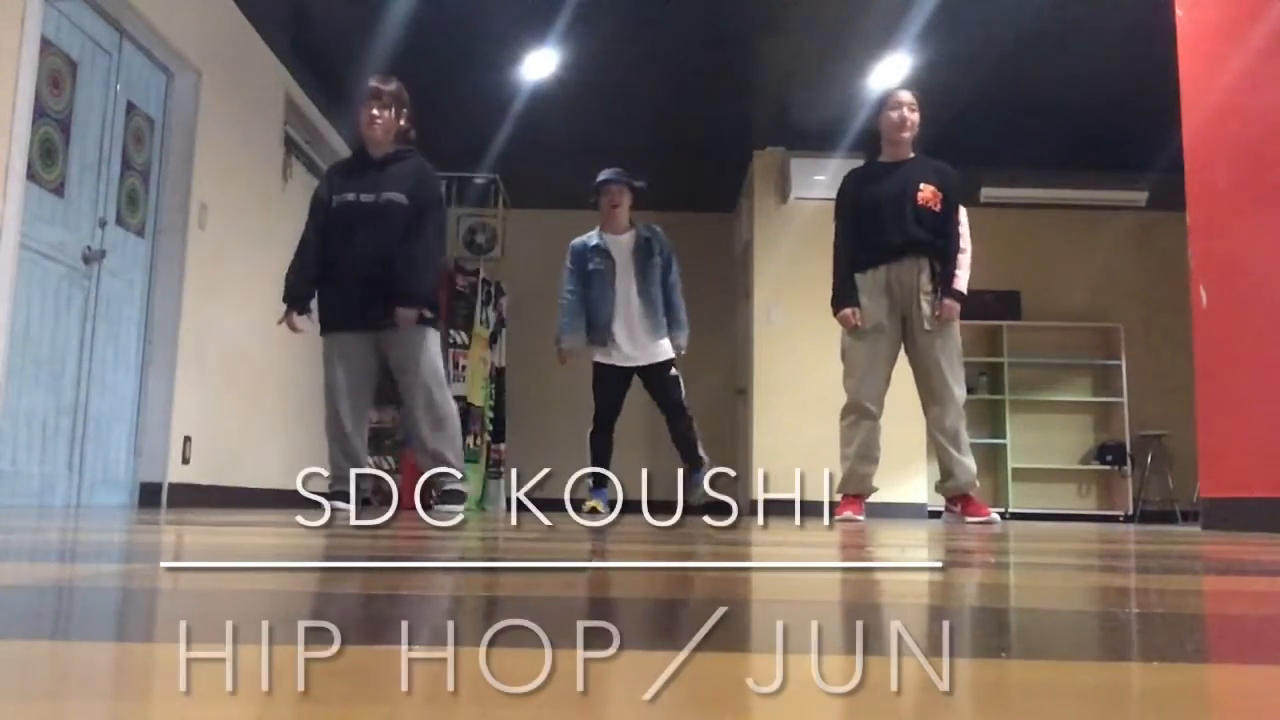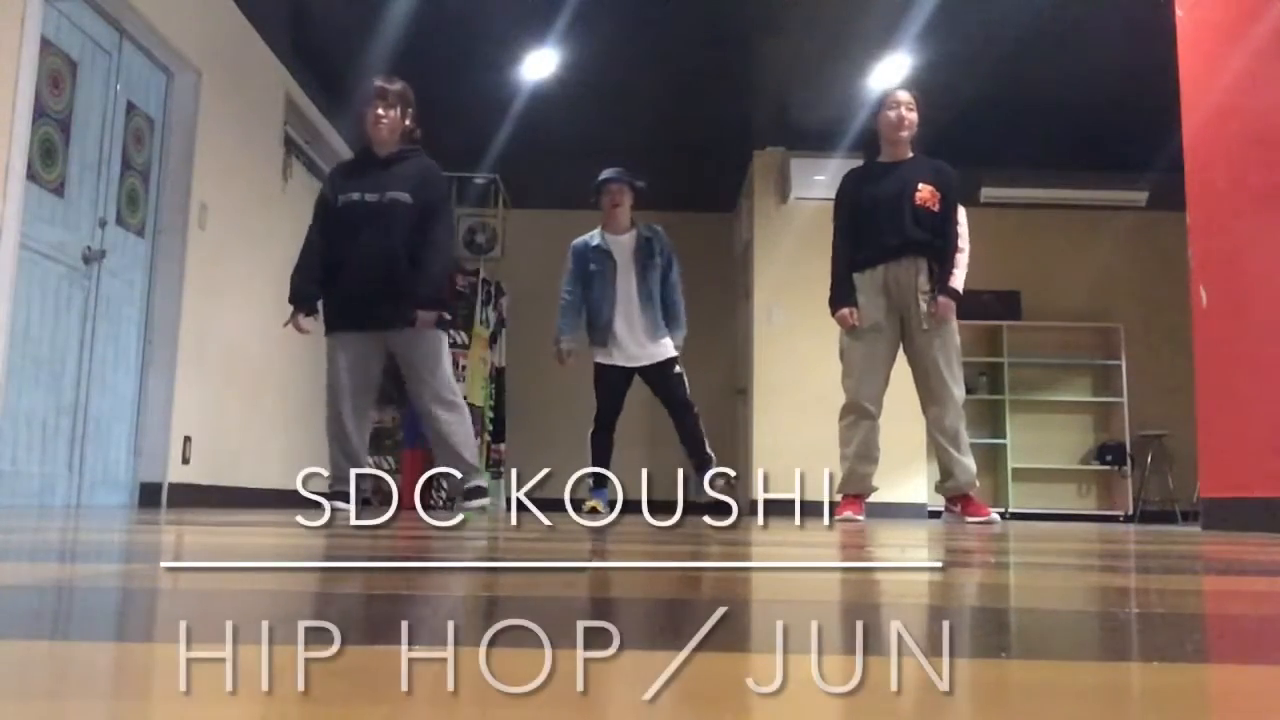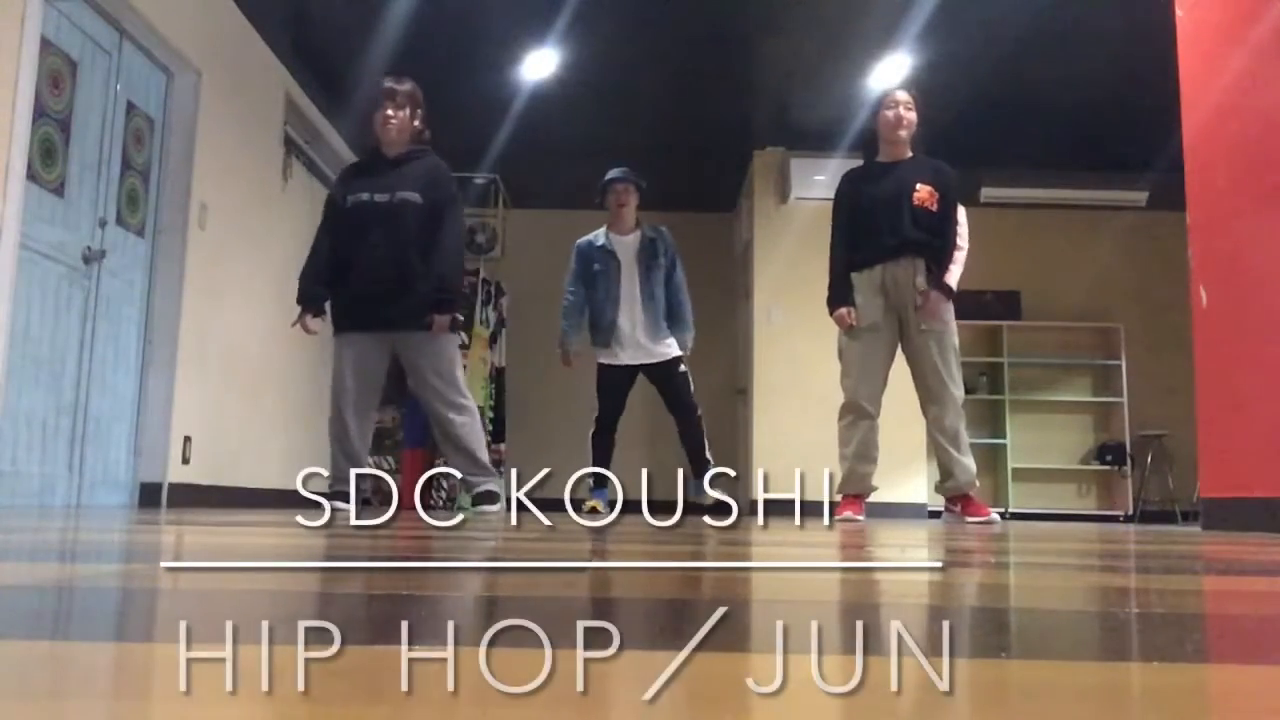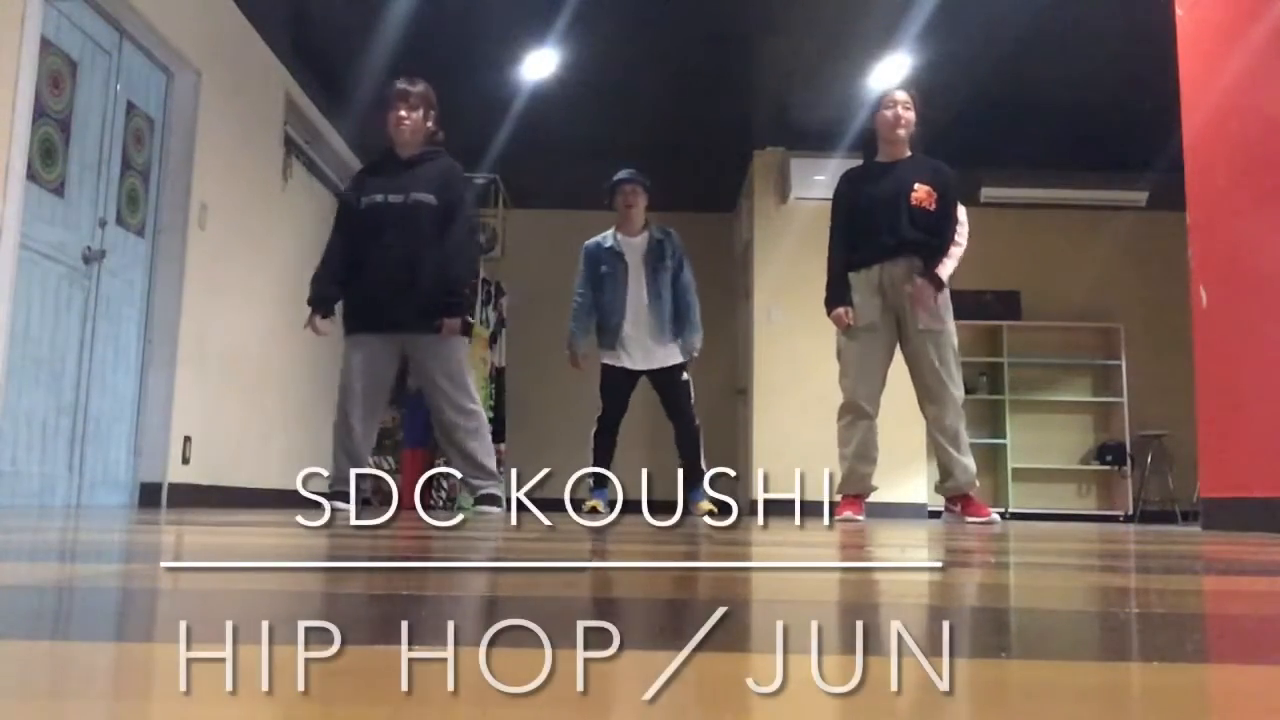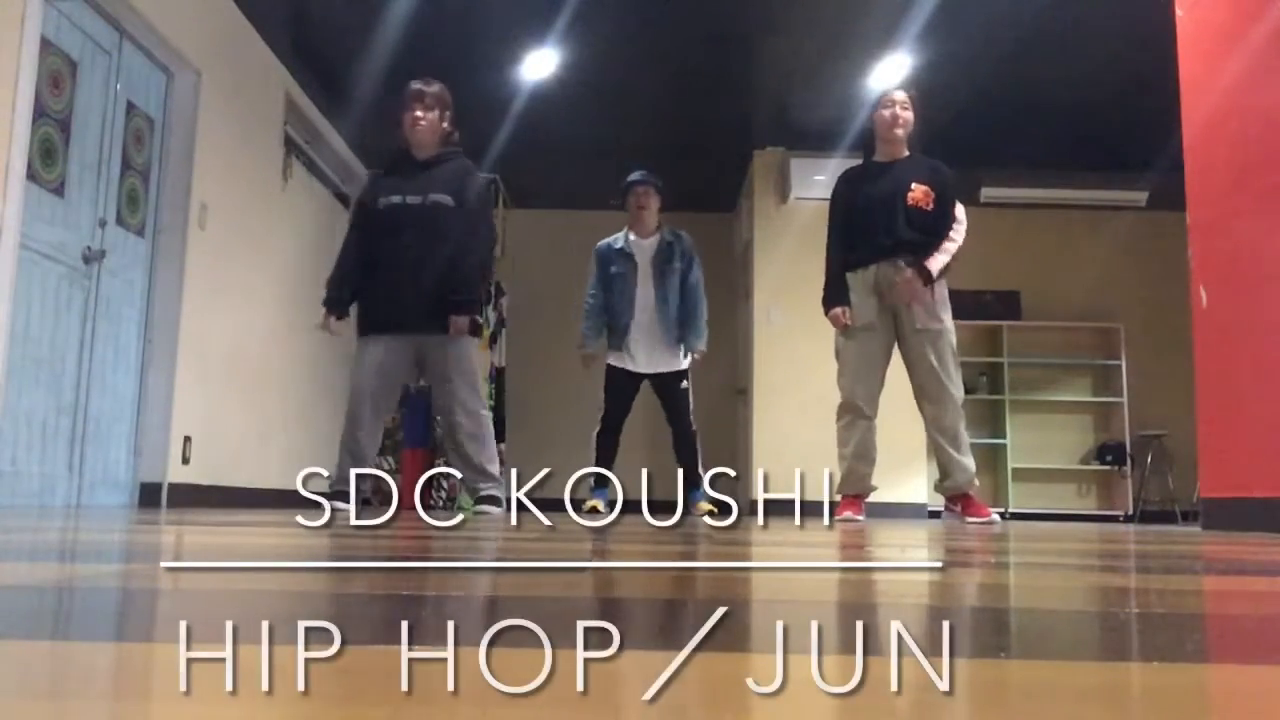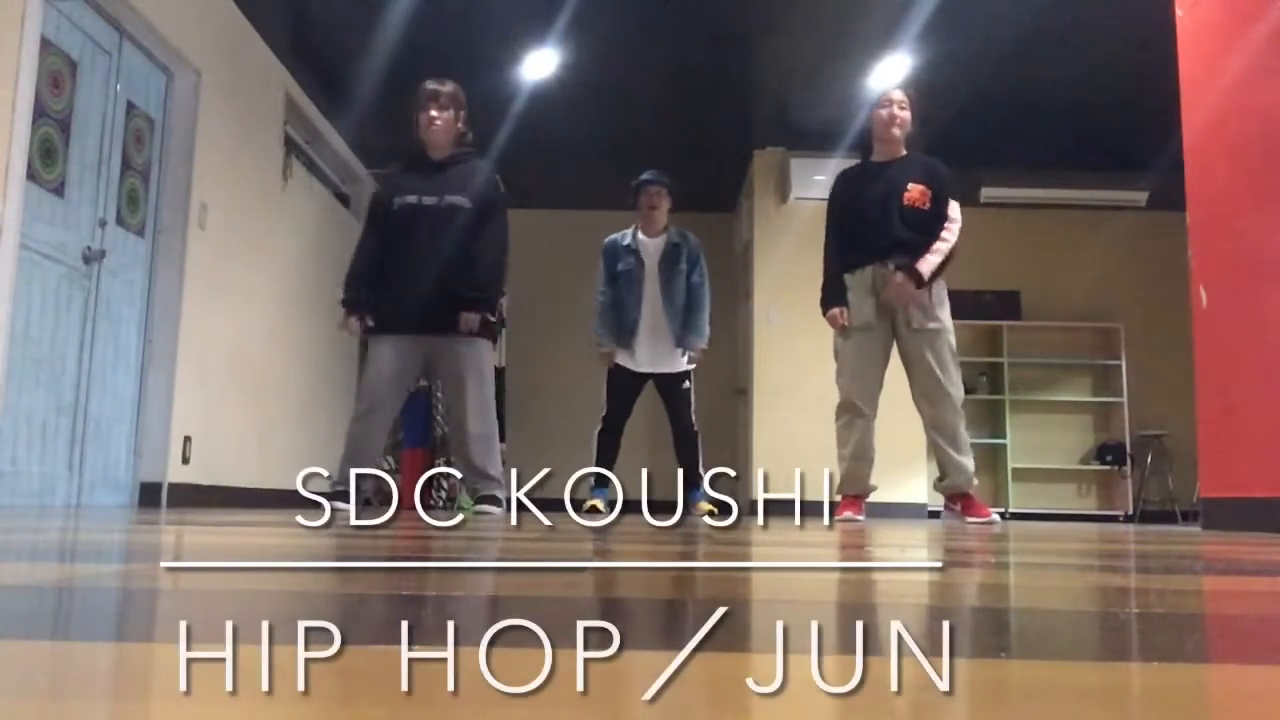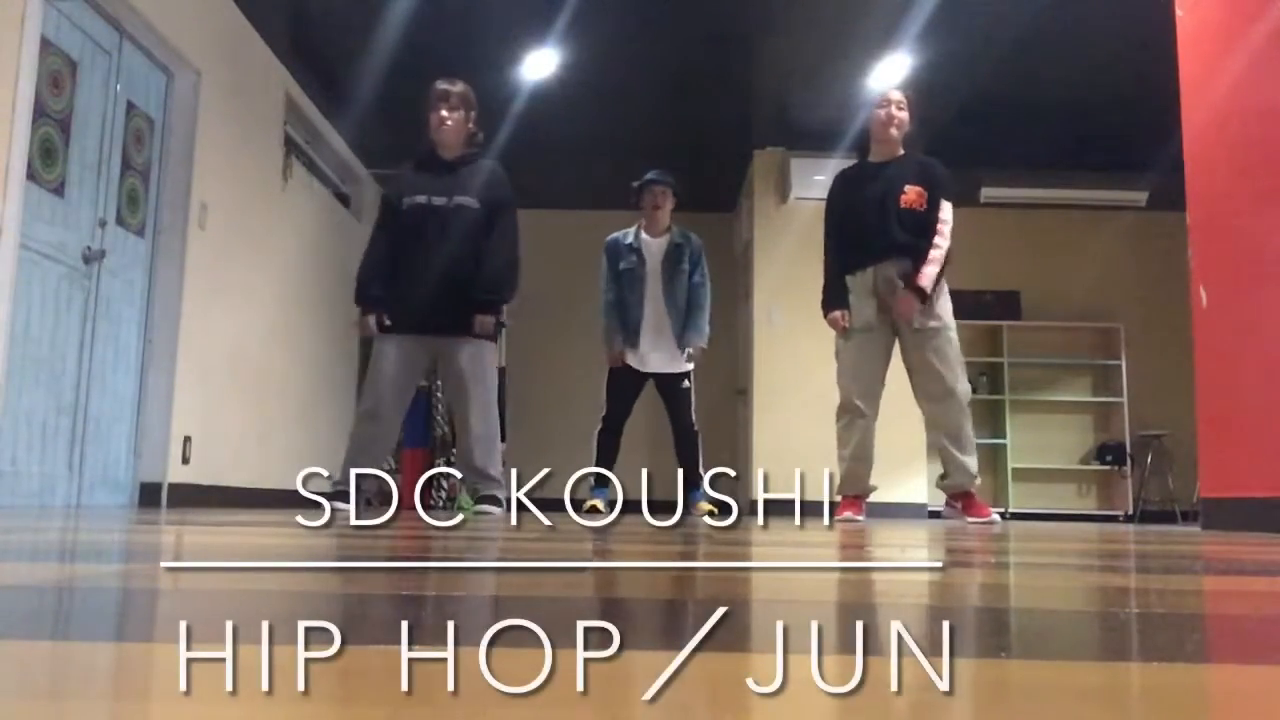
dt=0.1s
person 1, frame 1
left shoulder: (419, 174)
right shoulder: (337, 177)
left elbow: (430, 243)
right elbow: (313, 241)
left wrist: (415, 296)
right wrist: (297, 296)
left hip: (408, 310)
right hip: (346, 312)
left knee: (429, 398)
right knee: (344, 405)
left ankle: (449, 484)
right ankle: (346, 489)
person 1, frame 2
left shoulder: (425, 173)
right shoulder: (343, 177)
left elbow: (439, 243)
right elbow: (319, 243)
left wrist: (431, 299)
right wrist: (304, 298)
left hip: (412, 312)
right hip: (351, 312)
left knee: (440, 398)
right knee: (345, 405)
left ankle: (471, 483)
right ankle: (344, 490)
person 1, frame 3
left shoulder: (434, 173)
right shoulder: (351, 178)
left elbow: (449, 243)
right elbow: (327, 243)
left wrist: (445, 302)
right wrist: (312, 298)
left hip: (422, 314)
right hip: (359, 314)
left knee: (450, 401)
right knee: (349, 405)
left ankle: (484, 486)
right ankle: (344, 489)
person 1, frame 4
left shoulder: (448, 175)
right shoulder: (366, 179)
left elbow: (462, 245)
right elbow: (340, 244)
left wrist: (455, 304)
right wrist: (322, 299)
left hip: (432, 316)
right hip: (369, 316)
left knee: (457, 406)
right knee: (354, 405)
left ankle: (486, 490)
right ankle: (344, 489)
person 1, frame 5
left shoulder: (464, 176)
right shoulder: (383, 181)
left elbow: (478, 245)
right elbow: (357, 246)
left wrist: (466, 304)
right wrist: (337, 301)
left hip: (445, 317)
right hip: (385, 317)
left knee: (466, 409)
right knee: (363, 404)
left ankle: (488, 491)
right ankle: (346, 488)
person 1, frame 6
left shoulder: (481, 177)
right shoulder: (396, 180)
left elbow: (491, 246)
right elbow: (371, 245)
left wrist: (479, 301)
right wrist: (356, 300)
left hip: (460, 319)
right hip: (396, 317)
left knee: (473, 409)
right knee: (373, 405)
left ankle: (487, 491)
right ankle: (348, 487)
person 1, frame 7
left shoulder: (489, 177)
right shoulder: (406, 180)
left elbow: (503, 247)
right elbow: (382, 244)
left wrist: (491, 304)
right wrist: (371, 300)
left hip: (466, 319)
right hip: (404, 318)
left knee: (476, 410)
right knee: (378, 405)
left ankle: (488, 491)
right ankle: (350, 488)
person 2, frame 1
left shoulder: (940, 175)
right shoulder: (857, 181)
left elbow: (957, 238)
right elbow: (844, 245)
left wrist: (954, 290)
right wrist: (843, 298)
left hip: (929, 285)
right hip: (872, 285)
left knee: (945, 394)
right knee: (863, 394)
left ankle: (960, 493)
right ankle: (854, 493)
person 2, frame 2
left shoulder: (939, 174)
right shoulder: (856, 181)
left elbow: (956, 237)
right elbow: (842, 244)
left wrist: (949, 288)
right wrist: (841, 298)
left hip: (928, 285)
right hip: (870, 286)
left knee: (944, 393)
right knee: (861, 394)
left ankle: (959, 492)
right ankle: (853, 493)
person 2, frame 3
left shoulder: (938, 174)
right shoulder: (855, 181)
left elbow: (957, 236)
right elbow: (840, 245)
left wrist: (944, 285)
right wrist: (839, 297)
left hip: (925, 284)
right hip: (868, 286)
left knee: (944, 393)
right knee: (860, 394)
left ankle: (959, 492)
right ankle: (853, 493)
person 2, frame 4
left shoulder: (936, 174)
right shoulder: (853, 181)
left elbow: (958, 232)
right elbow: (838, 244)
left wrist: (935, 276)
right wrist: (836, 297)
left hip: (925, 286)
right hip: (865, 286)
left knee: (943, 393)
right knee: (859, 395)
left ankle: (959, 492)
right ankle: (853, 493)
person 2, frame 5
left shoulder: (934, 173)
right shoulder: (851, 181)
left elbow: (956, 230)
right elbow: (836, 244)
left wrist: (926, 271)
right wrist: (834, 297)
left hip: (922, 286)
right hip: (863, 286)
left knee: (942, 393)
right knee: (857, 395)
left ankle: (959, 492)
right ankle: (853, 493)
person 2, frame 6
left shoulder: (931, 171)
right shoulder: (849, 181)
left elbow: (950, 229)
right elbow: (834, 245)
left wrist: (919, 272)
right wrist: (832, 298)
left hip: (920, 284)
right hip: (861, 287)
left knee: (941, 392)
right knee: (855, 395)
left ankle: (960, 491)
right ankle: (853, 493)
person 2, frame 7
left shoulder: (928, 171)
right shoulder: (847, 182)
left elbow: (943, 232)
right elbow: (833, 247)
left wrist: (920, 286)
right wrist: (833, 300)
left hip: (920, 288)
right hip: (862, 288)
left knee: (947, 390)
right knee: (856, 396)
left ankle: (961, 490)
right ankle: (853, 494)
person 3, frame 1
left shoulder: (655, 240)
right shoulder: (582, 248)
left elbow: (672, 287)
right elbow: (572, 296)
left wrist: (678, 332)
right wrist: (565, 337)
left hip: (655, 347)
right hip: (609, 351)
left knee: (677, 411)
right knee: (603, 420)
left ankle: (697, 475)
right ankle: (599, 492)
person 3, frame 2
left shoulder: (655, 239)
right shoulder: (583, 248)
left elbow: (671, 288)
right elbow: (572, 296)
left wrist: (677, 332)
right wrist: (564, 337)
left hip: (656, 347)
right hip: (610, 351)
left knee: (683, 408)
right knee: (604, 420)
left ankle: (706, 472)
right ankle: (599, 491)
person 3, frame 3
left shoulder: (660, 240)
right shoulder: (587, 248)
left elbow: (677, 289)
right elbow: (575, 296)
left wrist: (685, 334)
right wrist: (568, 338)
left hip: (661, 346)
right hip: (613, 351)
left knee: (687, 410)
right knee: (606, 421)
left ankle: (703, 480)
right ankle: (599, 492)
person 3, frame 4
left shoulder: (669, 242)
right shoulder: (596, 249)
left elbow: (685, 293)
right elbow: (584, 298)
left wrist: (692, 337)
right wrist: (576, 340)
left hip: (666, 351)
right hip: (617, 353)
left knee: (685, 419)
right knee: (608, 422)
left ankle: (697, 492)
right ankle: (598, 492)
person 3, frame 5
left shoulder: (680, 245)
right shoulder: (608, 250)
left elbow: (694, 295)
right elbow: (596, 299)
left wrist: (697, 340)
right wrist: (588, 341)
left hip: (671, 355)
right hip: (623, 355)
left knee: (683, 424)
right knee: (611, 423)
left ankle: (696, 494)
right ankle: (599, 492)
person 3, frame 6
left shoulder: (688, 245)
right shoulder: (615, 247)
left elbow: (700, 294)
right elbow: (606, 298)
left wrist: (698, 339)
right wrist: (605, 341)
left hip: (674, 354)
right hip: (627, 354)
left knee: (685, 424)
right knee: (612, 421)
left ankle: (696, 493)
right ankle: (600, 491)
person 3, frame 7
left shoulder: (689, 246)
right shoulder: (617, 245)
left elbow: (700, 294)
right elbow: (610, 297)
left wrist: (697, 338)
right wrist: (614, 340)
left hip: (674, 354)
right hip: (629, 353)
left knee: (685, 424)
right knee: (612, 421)
left ankle: (695, 493)
right ankle: (600, 490)
